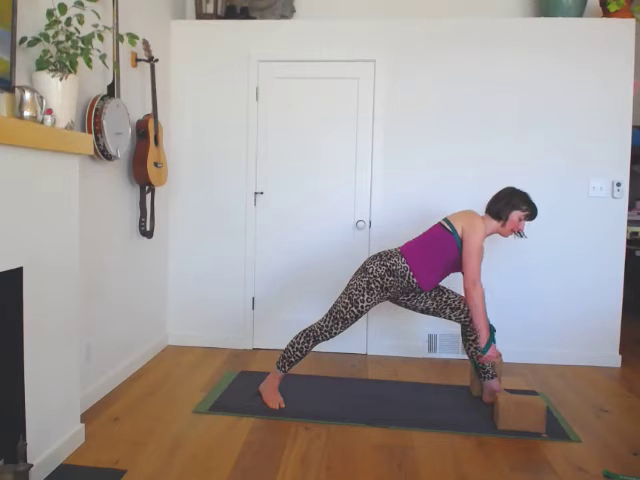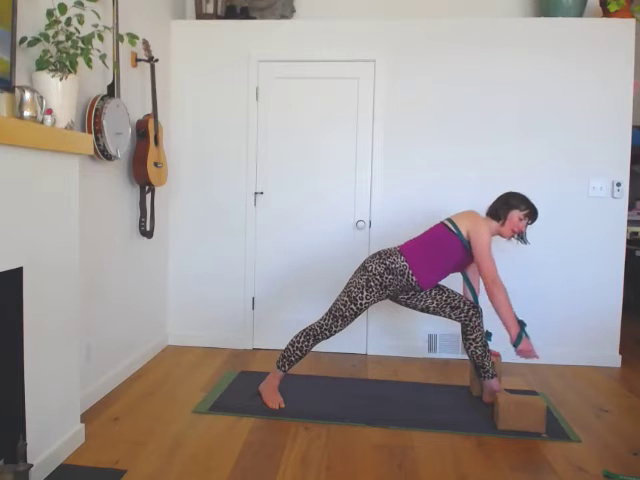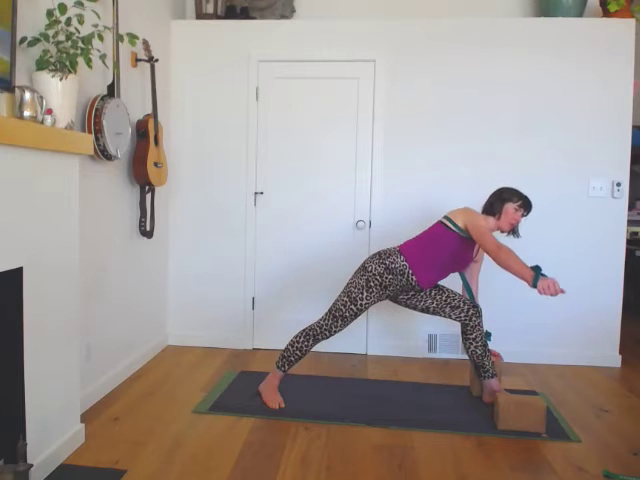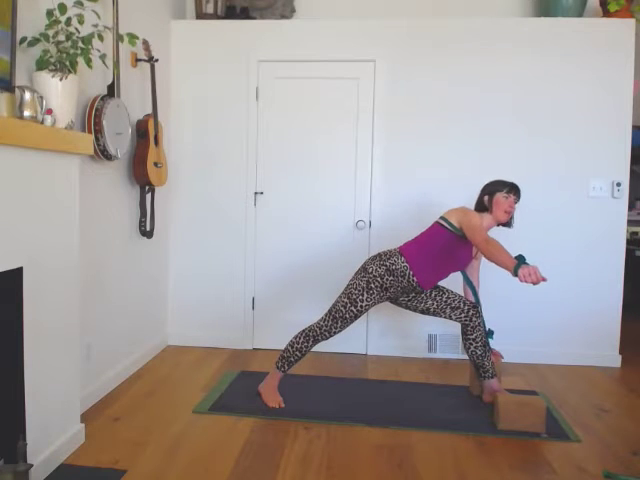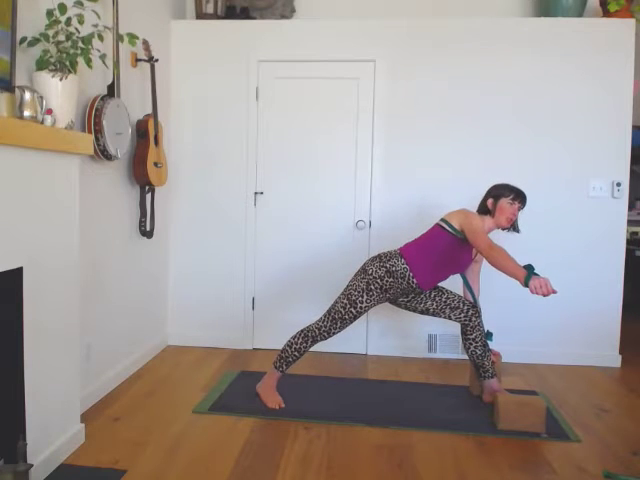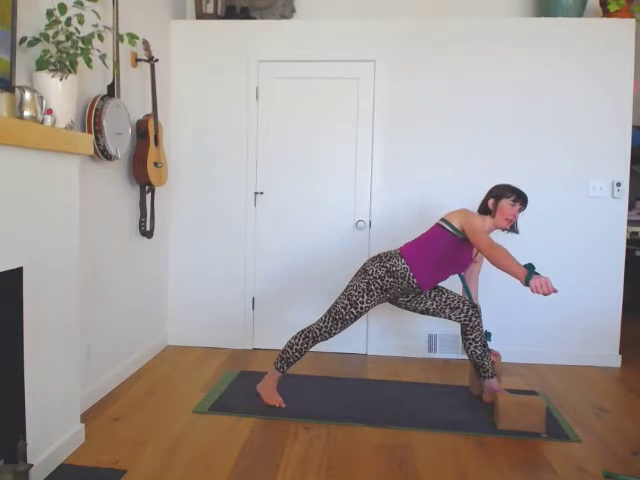
dt=0.5s
person 1, frame 1
left shoulder: (475, 239)
right shoulder: (473, 222)
left elbow: (471, 293)
right elbow: (472, 286)
left wrist: (484, 336)
right wrist: (485, 340)
left hip: (408, 287)
right hip: (385, 272)
left knee: (466, 311)
right knee: (329, 326)
left ankle: (490, 386)
right ankle: (271, 381)
person 1, frame 2
left shoulder: (477, 247)
right shoulder: (477, 223)
left elbow: (471, 296)
right elbow: (492, 282)
left wrist: (478, 344)
right wrist: (516, 334)
left hip: (409, 287)
right hip: (385, 270)
left knee: (470, 312)
right knee: (329, 325)
left ankle: (490, 386)
right ankle: (271, 382)
person 1, frame 3
left shoulder: (478, 248)
right shoulder: (470, 217)
left elbow: (469, 298)
right elbow: (498, 251)
left wrist: (479, 343)
right wrist: (534, 277)
left hip: (410, 287)
right hip: (386, 270)
left knee: (470, 312)
right knee: (329, 325)
left ankle: (490, 386)
right ankle: (271, 381)
person 1, frame 4
left shoulder: (476, 250)
right shoulder: (466, 215)
left elbow: (472, 298)
right elbow: (488, 244)
left wrist: (483, 343)
right wrist: (517, 266)
left hip: (411, 289)
right hip: (388, 271)
left knee: (469, 312)
right knee: (329, 326)
left ankle: (490, 385)
right ankle: (271, 381)
person 1, frame 5
left shoulder: (476, 252)
right shoulder: (467, 217)
left elbow: (471, 299)
right elbow: (492, 250)
left wrist: (482, 344)
right wrist: (527, 277)
left hip: (409, 290)
right hip: (387, 272)
left knee: (469, 312)
right knee: (327, 326)
left ankle: (490, 385)
right ankle: (269, 381)
person 1, frame 6
left shoulder: (475, 253)
right shoulder: (467, 218)
left elbow: (471, 299)
right elbow: (492, 250)
left wrist: (481, 345)
right wrist: (528, 276)
left hip: (409, 290)
right hip: (387, 272)
left knee: (469, 312)
right knee: (327, 327)
left ankle: (490, 385)
right ankle: (269, 381)
